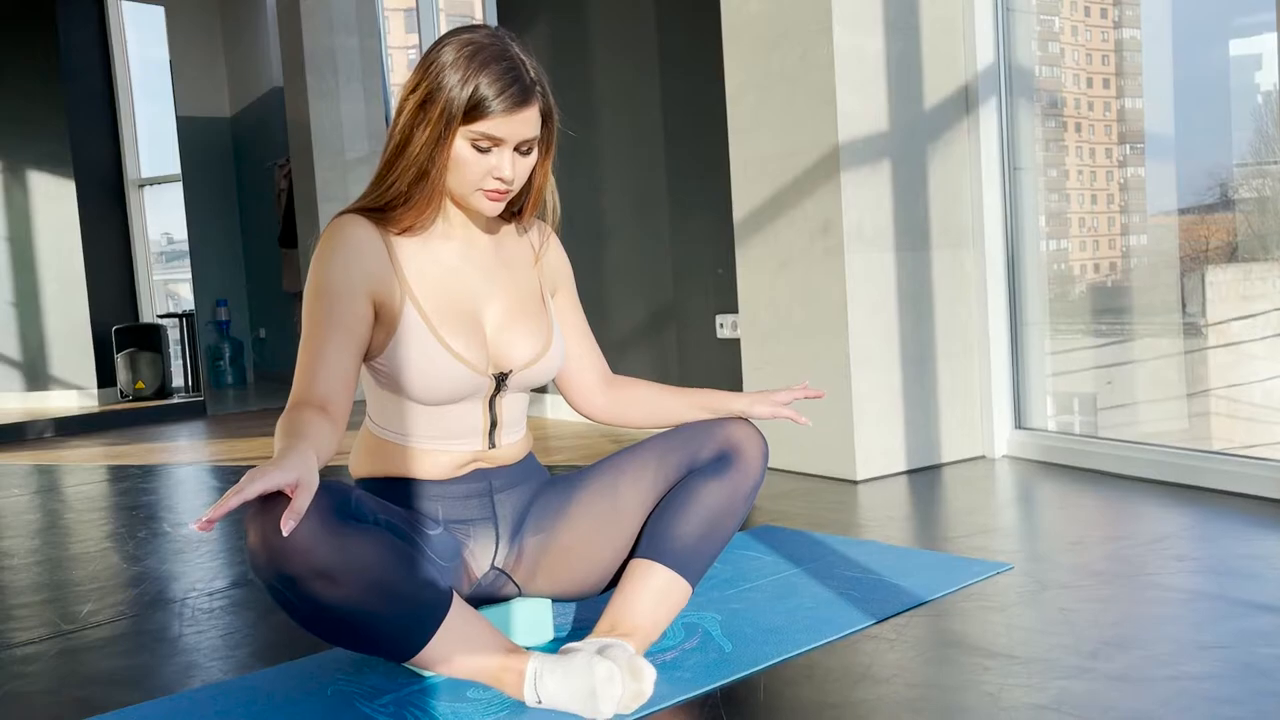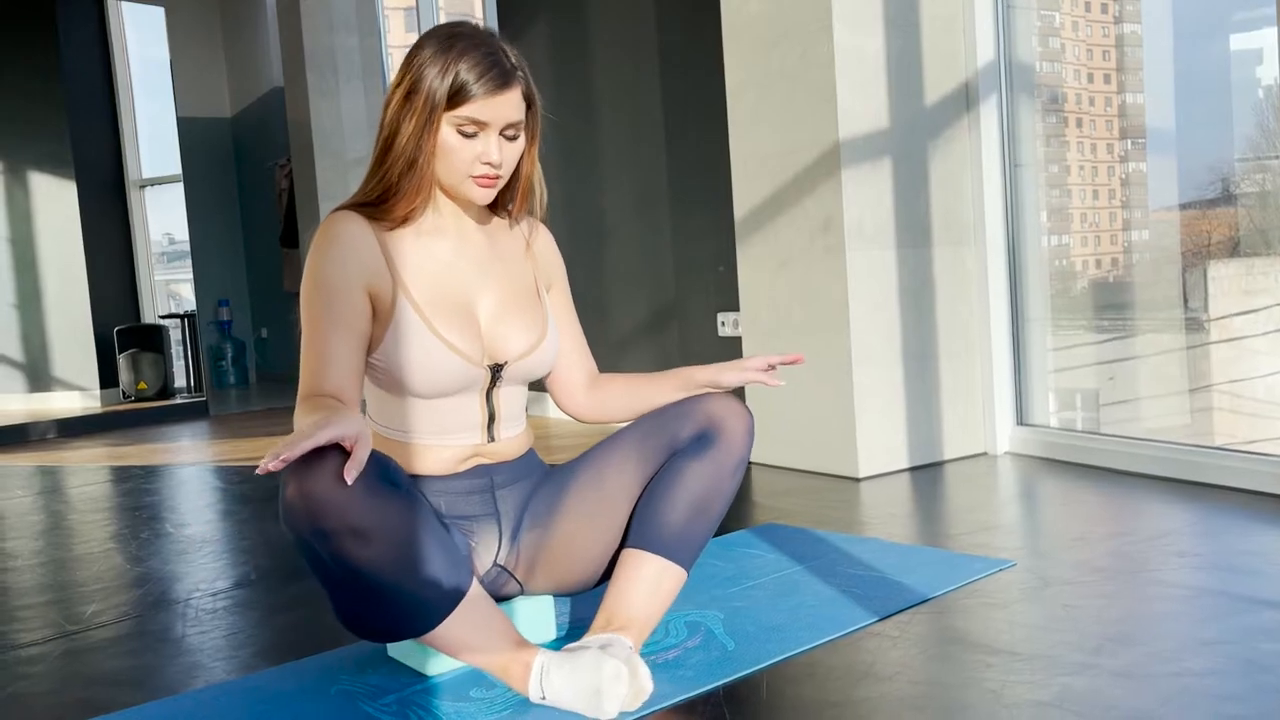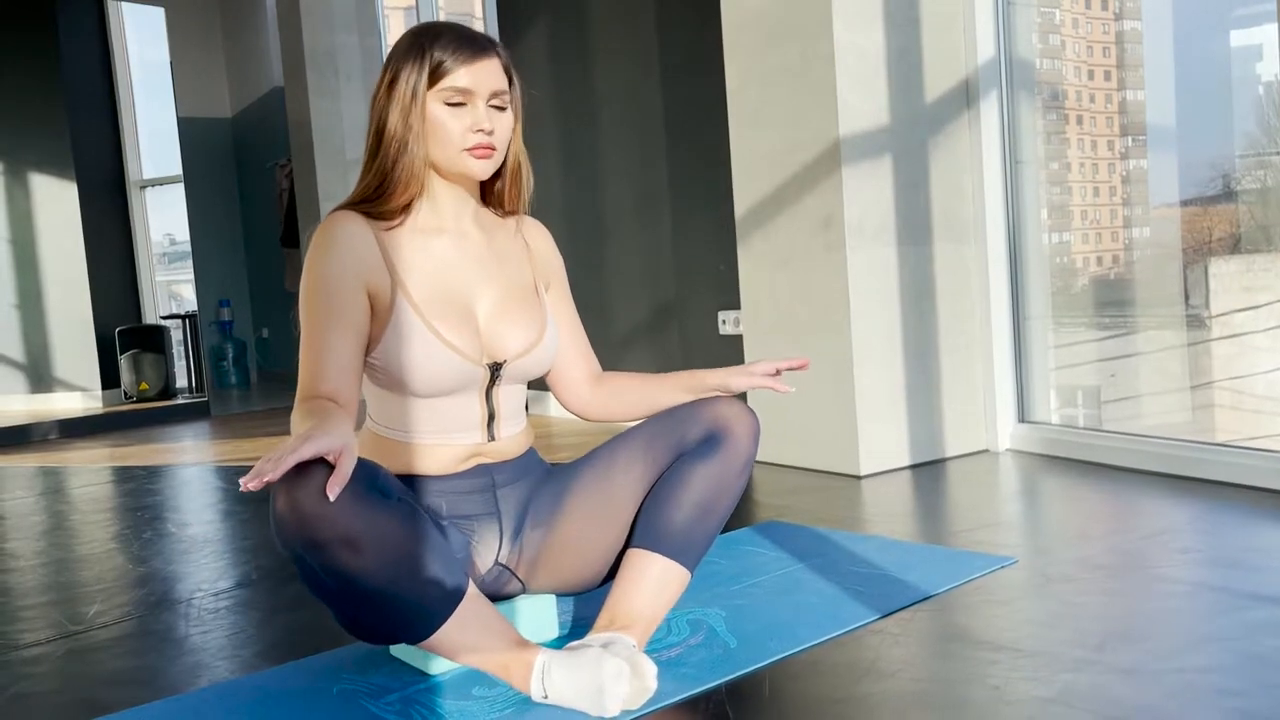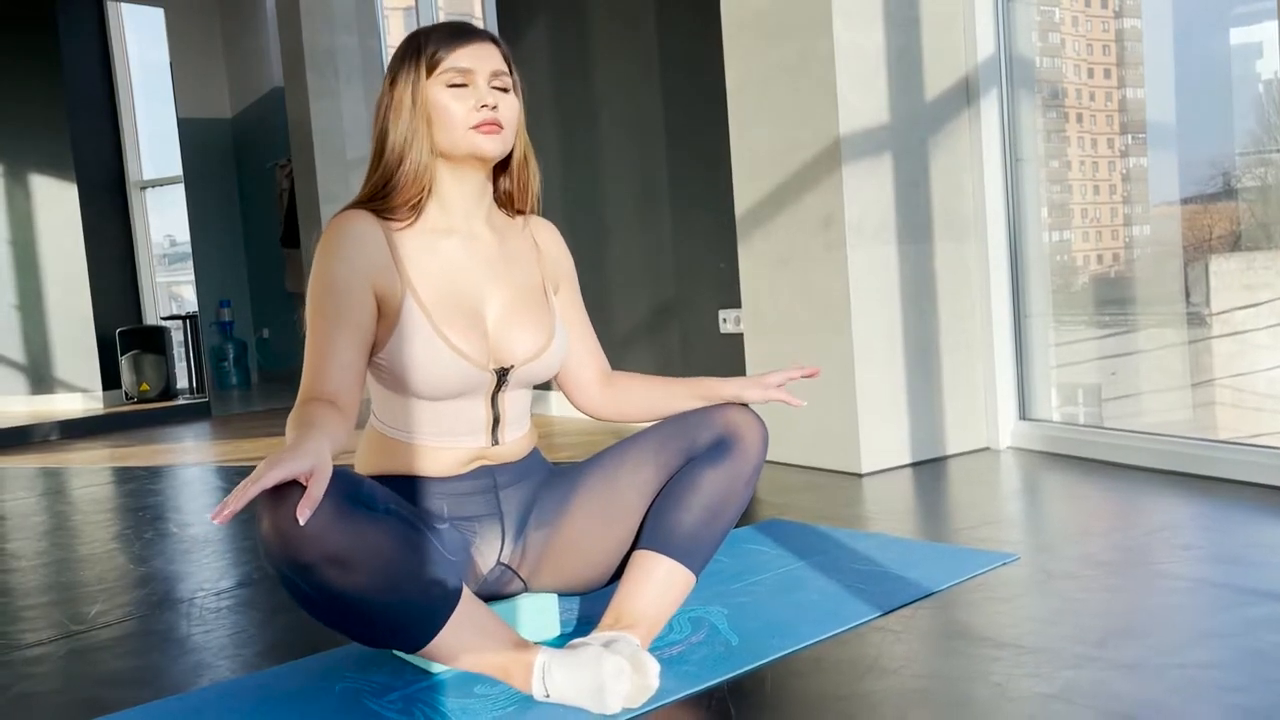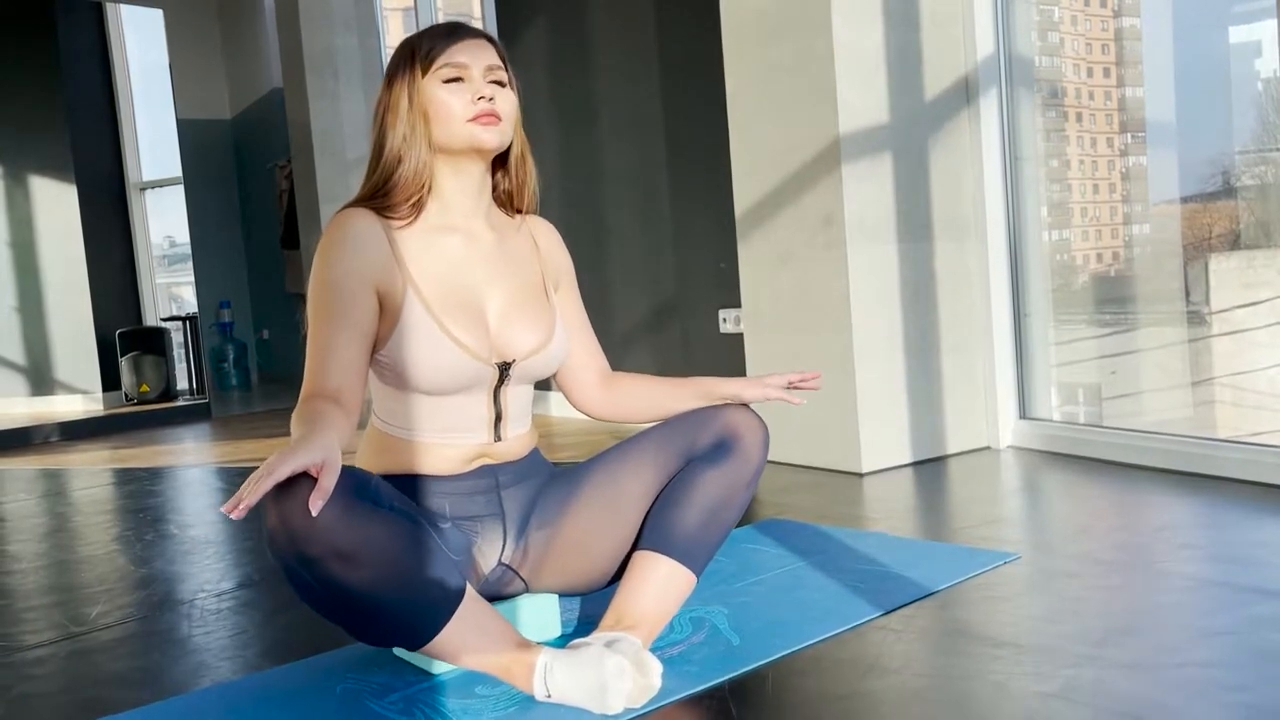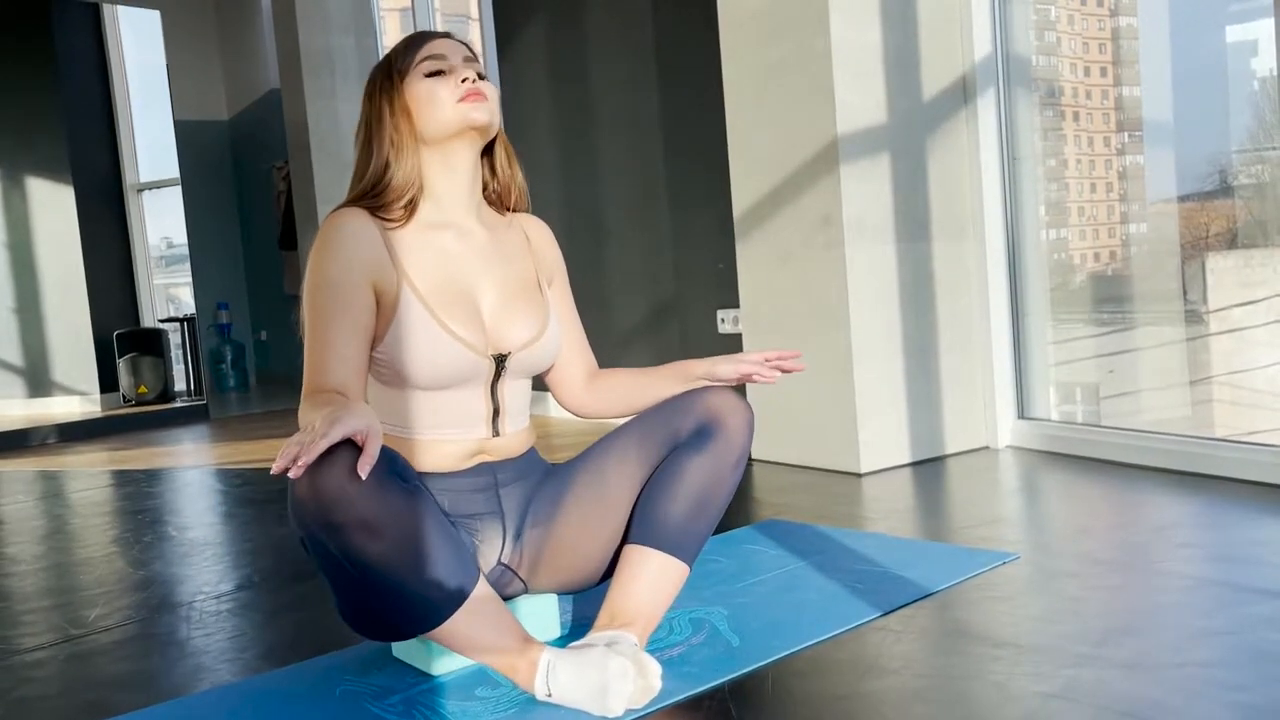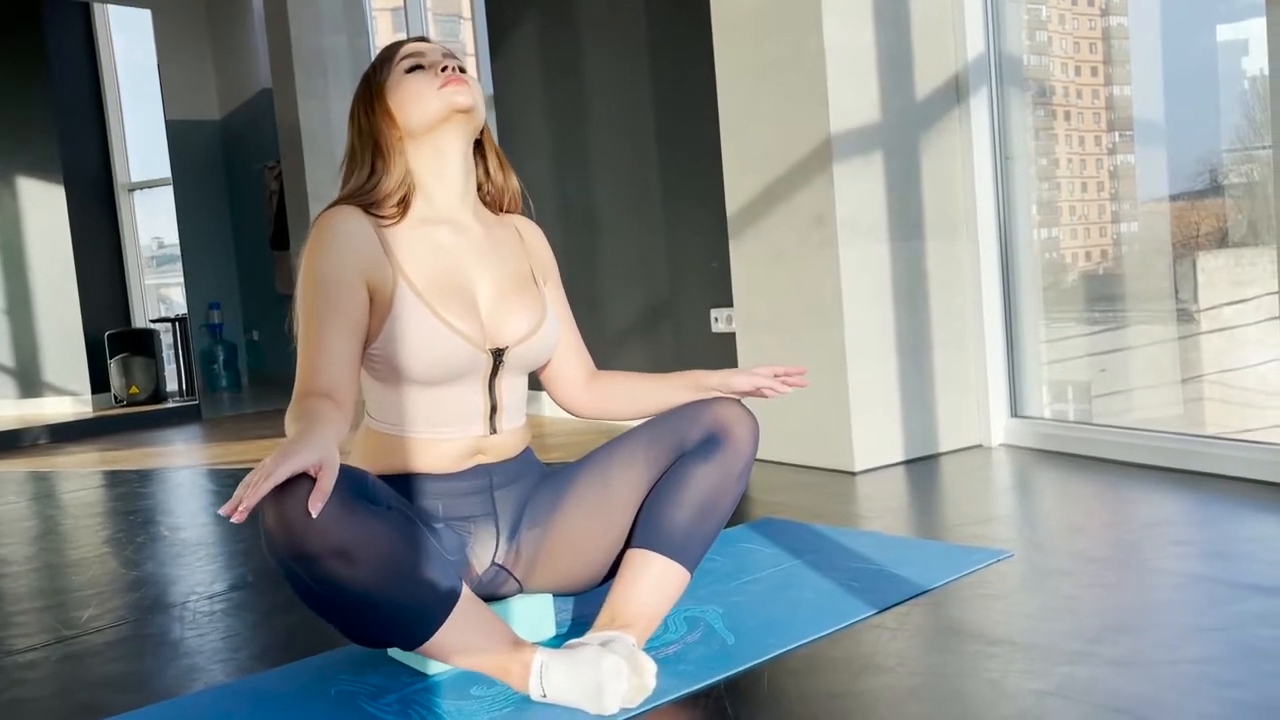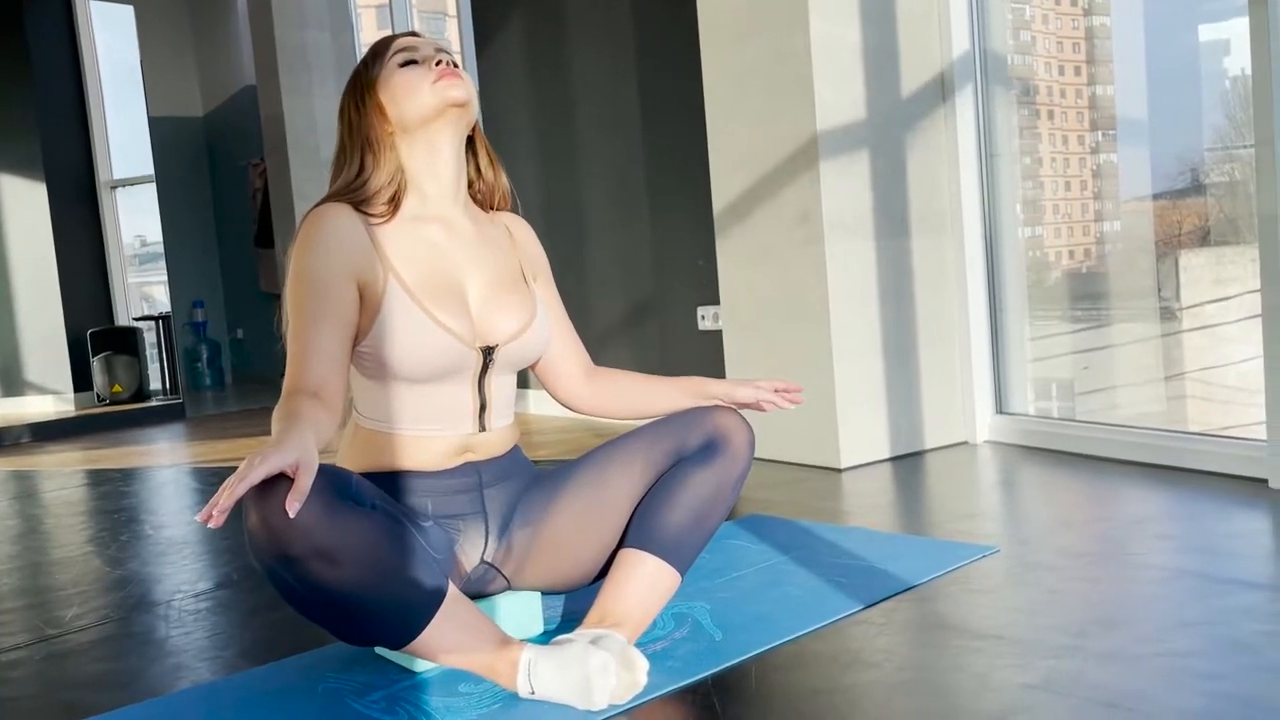
dt=0.4s
person 1, frame 1
left shoulder: (536, 246)
right shoulder: (361, 244)
left elbow: (598, 391)
right elbow: (318, 401)
left wrist: (733, 400)
right wrist: (299, 455)
left hip: (524, 513)
right hip: (411, 529)
left knee: (731, 447)
right knee: (287, 532)
left ankle: (611, 652)
person 1, frame 2
left shoulder: (530, 242)
right shoulder: (355, 241)
left elbow: (583, 391)
right elbow: (324, 397)
left wrist: (708, 374)
right wrist: (337, 423)
left hip: (527, 511)
right hip: (411, 530)
left knee: (718, 421)
right knee: (322, 486)
left ankle: (611, 647)
person 1, frame 3
left shoulder: (529, 240)
right shoulder: (354, 240)
left elbow: (587, 388)
right elbow: (323, 398)
left wrist: (716, 377)
right wrist: (327, 429)
left hip: (528, 508)
right hip: (413, 530)
left knee: (725, 424)
right knee: (313, 498)
left ankle: (615, 645)
person 1, frame 4
left shoulder: (539, 241)
right shoulder: (363, 240)
left elbow: (597, 388)
right elbow: (328, 397)
left wrist: (730, 388)
right wrist: (311, 443)
left hip: (530, 510)
right hip: (413, 526)
left knee: (732, 432)
right knee: (298, 519)
left ankle: (616, 645)
person 1, frame 5
left shoulder: (538, 240)
right shoulder: (364, 237)
left elbow: (596, 389)
right elbow: (331, 394)
left wrist: (729, 387)
right wrist: (320, 438)
left hip: (530, 508)
right hip: (415, 525)
left knee: (732, 432)
right knee: (307, 511)
left ankle: (617, 646)
person 1, frame 6
left shoulder: (530, 238)
right shoulder: (358, 237)
left elbow: (582, 387)
right elbow: (328, 393)
left wrist: (708, 368)
right wrist: (345, 414)
left hip: (530, 508)
right hip: (416, 531)
left knee: (718, 415)
right knee: (334, 479)
left ankle: (615, 644)
person 1, frame 7
left shoulder: (523, 238)
right shoulder: (352, 233)
left elbow: (581, 387)
right elbow: (322, 394)
left wrist: (714, 379)
right wrist: (315, 433)
left hip: (524, 507)
right hip: (409, 529)
left knee: (724, 425)
right knee: (302, 509)
left ankle: (614, 643)
person 1, frame 8
left shoulder: (513, 236)
right shoulder: (342, 231)
left elbow: (578, 381)
right elbow: (313, 392)
left wrist: (711, 388)
right wrist: (296, 438)
left hip: (513, 505)
right hip: (398, 524)
left knee: (718, 434)
right knee: (287, 512)
left ankle: (602, 641)
right ankle: (516, 665)
